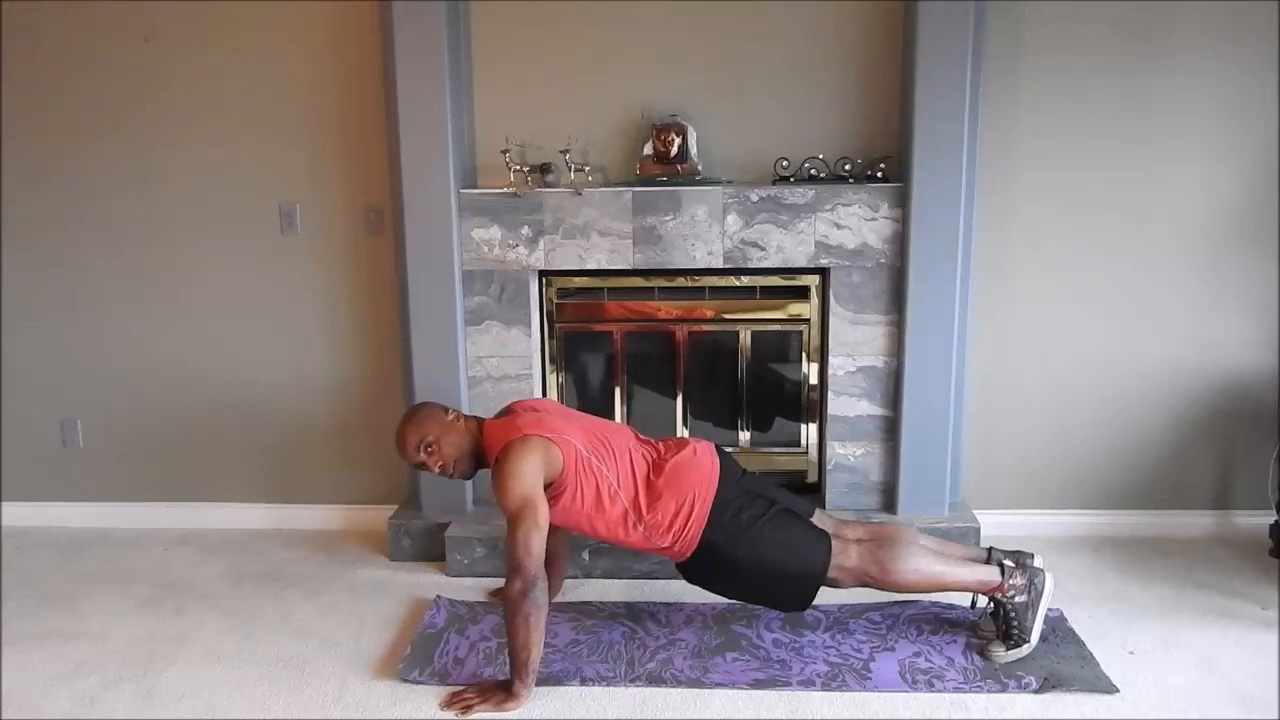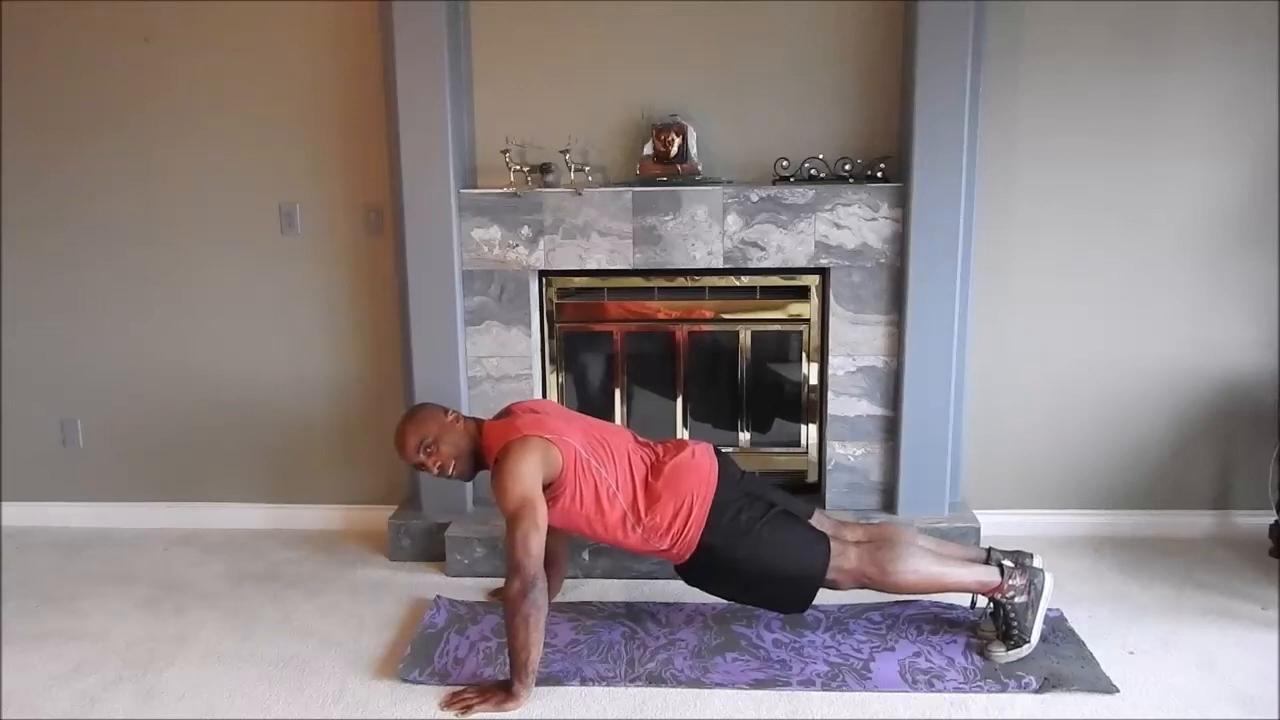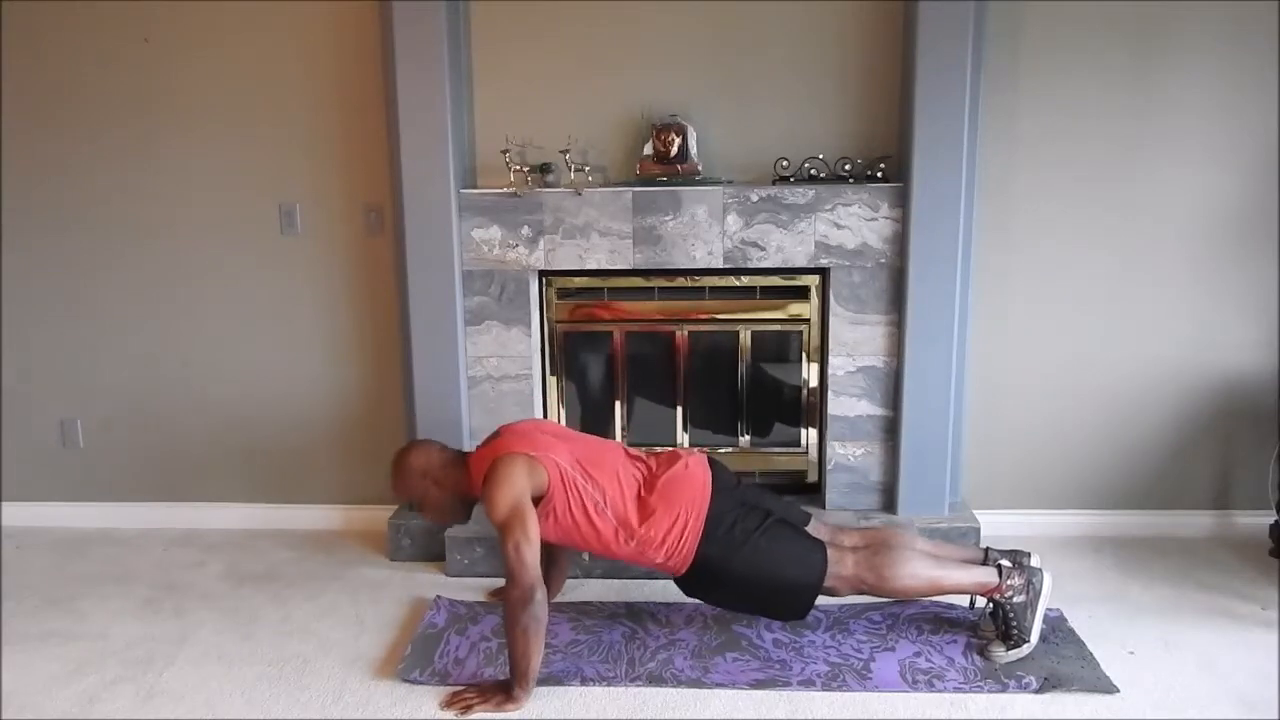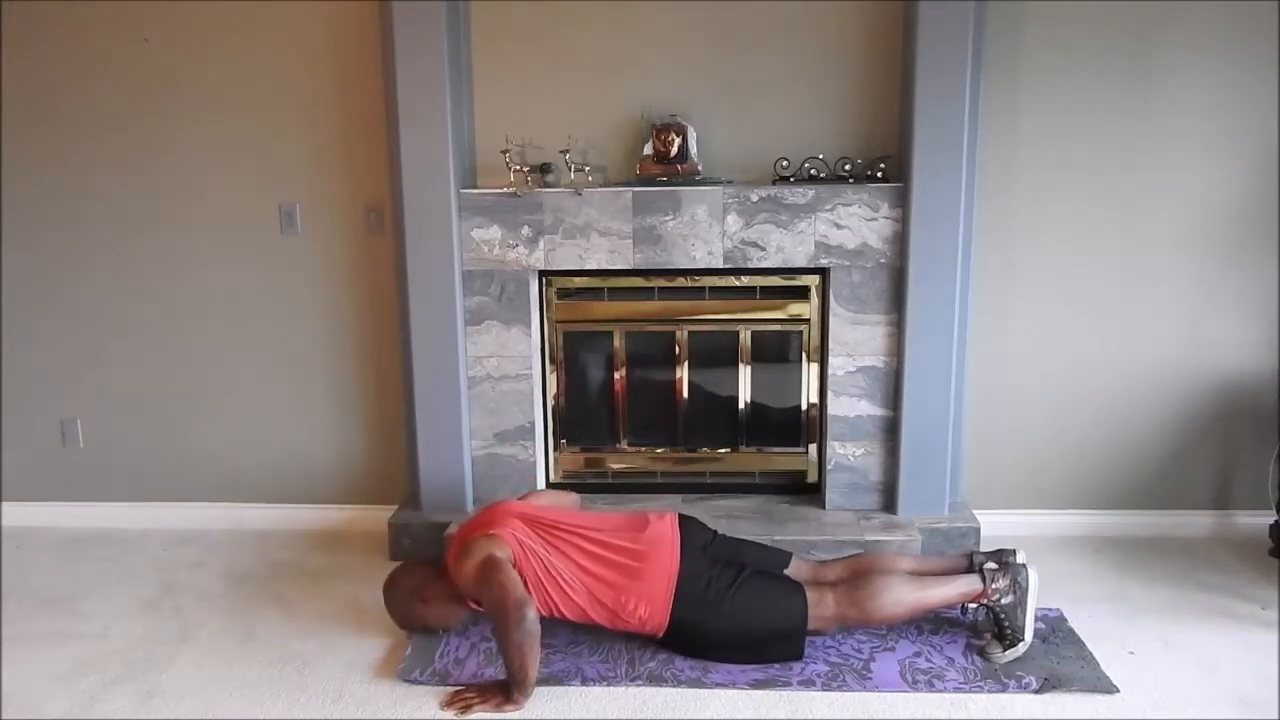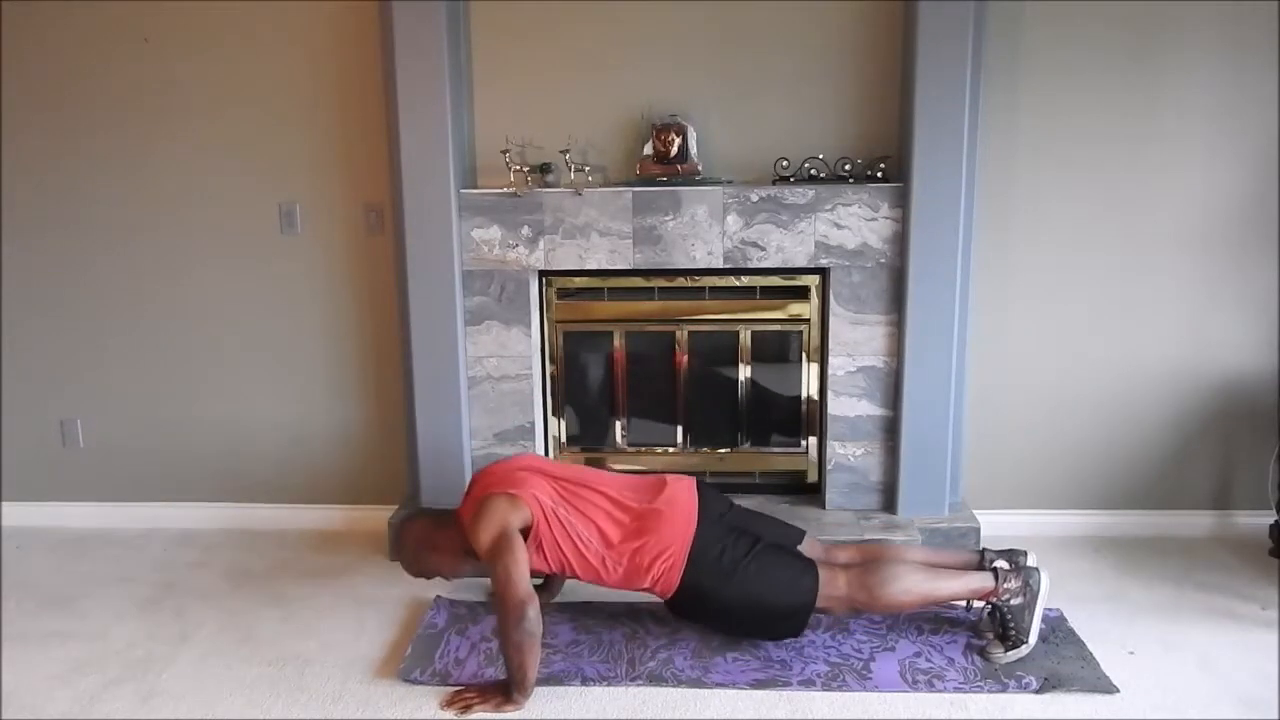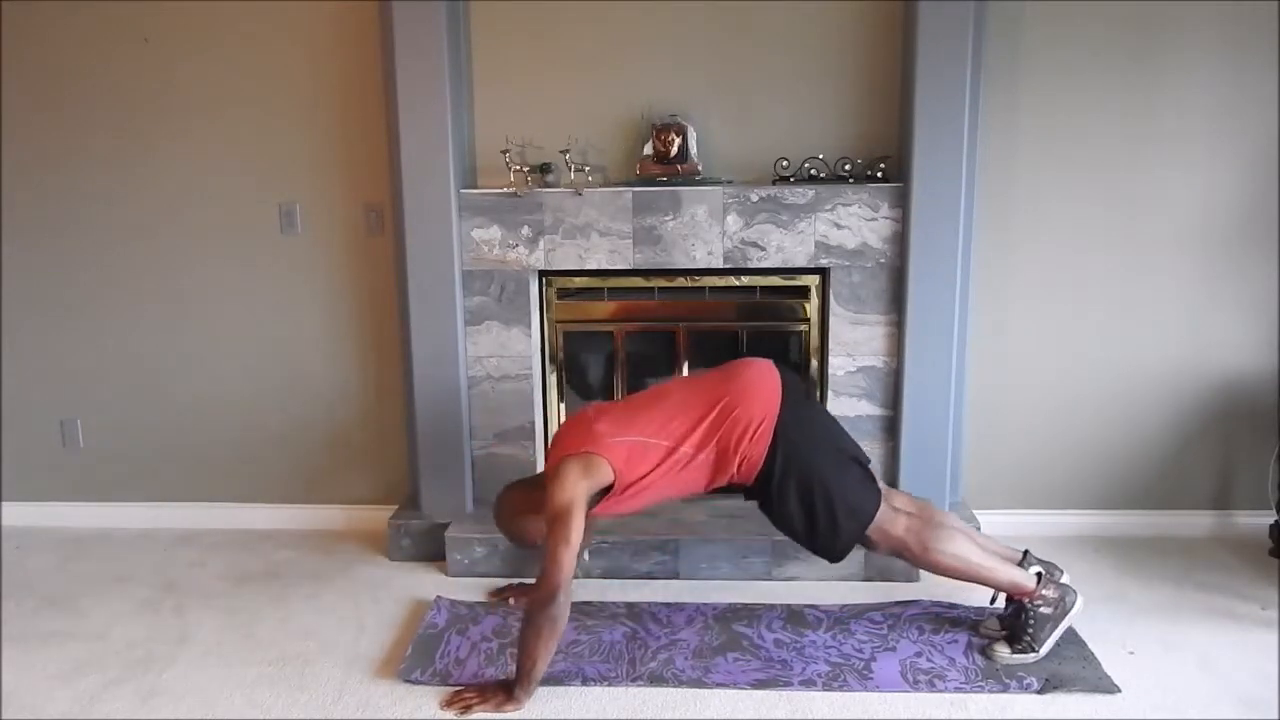
dt=0.7s
person 1, frame 1
left shoulder: (513, 462)
right shoulder: (518, 420)
left elbow: (525, 581)
right elbow: (556, 517)
right wrist: (539, 593)
left hip: (698, 515)
right hip: (698, 473)
left knee: (852, 563)
right knee: (844, 536)
left ankle: (1011, 581)
right ankle: (998, 561)
person 1, frame 2
left shoulder: (513, 462)
right shoulder: (517, 422)
left elbow: (524, 581)
right elbow: (557, 516)
right wrist: (540, 592)
left hip: (698, 519)
right hip: (697, 475)
left knee: (851, 565)
right knee: (844, 538)
left ankle: (1009, 581)
right ankle: (998, 561)
person 1, frame 3
left shoulder: (498, 483)
right shoulder: (507, 445)
left elbow: (525, 592)
right wrist: (538, 593)
left hip: (696, 532)
right hip: (693, 485)
left knee: (849, 572)
right knee: (842, 543)
left ankle: (1009, 585)
right ankle: (998, 561)
person 1, frame 4
left shoulder: (469, 560)
right shoulder: (495, 524)
left elbow: (517, 609)
right elbow: (568, 499)
left hip: (677, 598)
right hip: (670, 541)
left knee: (833, 609)
right knee: (824, 575)
left ankle: (994, 586)
right ankle: (985, 565)
person 1, frame 5
left shoulder: (486, 521)
right shoulder: (500, 483)
left elbow: (518, 609)
right wrist: (547, 589)
left hip: (684, 558)
right hip: (687, 507)
left knee: (841, 592)
right knee: (834, 557)
left ankle: (1007, 587)
right ankle: (994, 563)
person 1, frame 6
left shoulder: (565, 482)
right shoulder: (571, 448)
left elbow: (554, 596)
right elbow: (579, 521)
right wrist: (545, 586)
left hip: (759, 427)
right hip: (760, 392)
left knee: (888, 528)
right knee: (886, 507)
left ankle: (1040, 592)
right ankle: (1028, 568)
